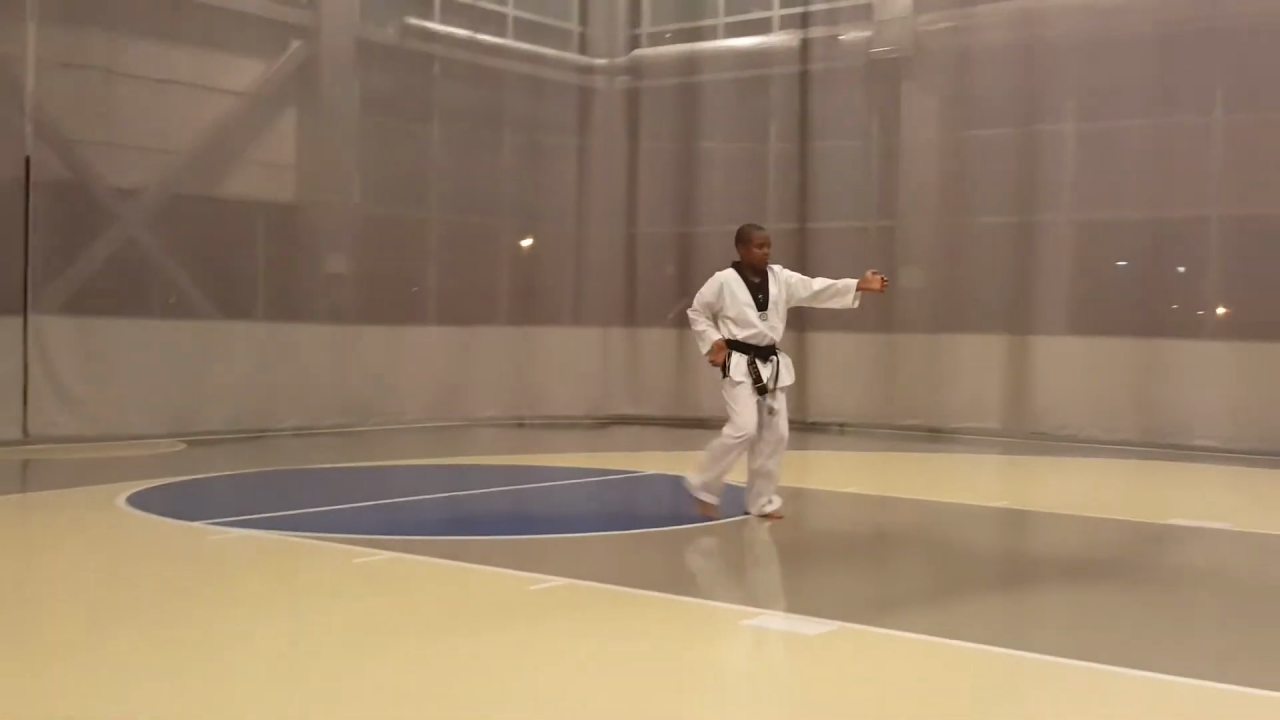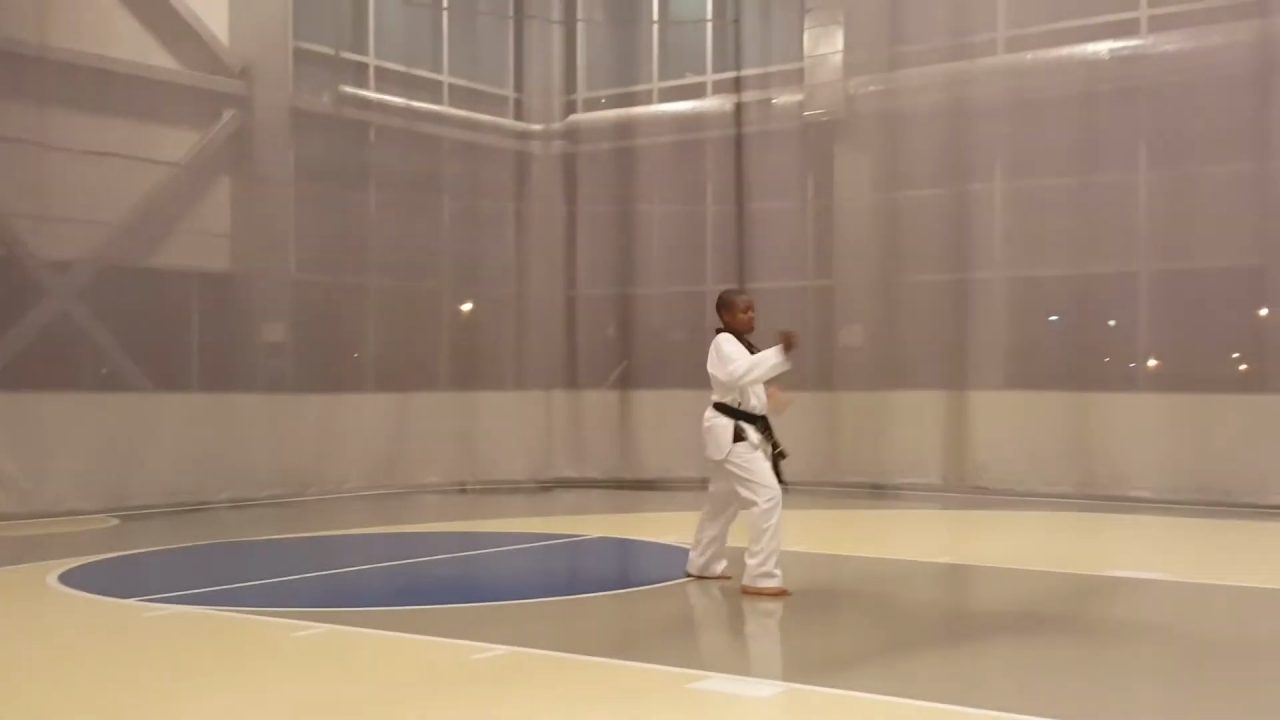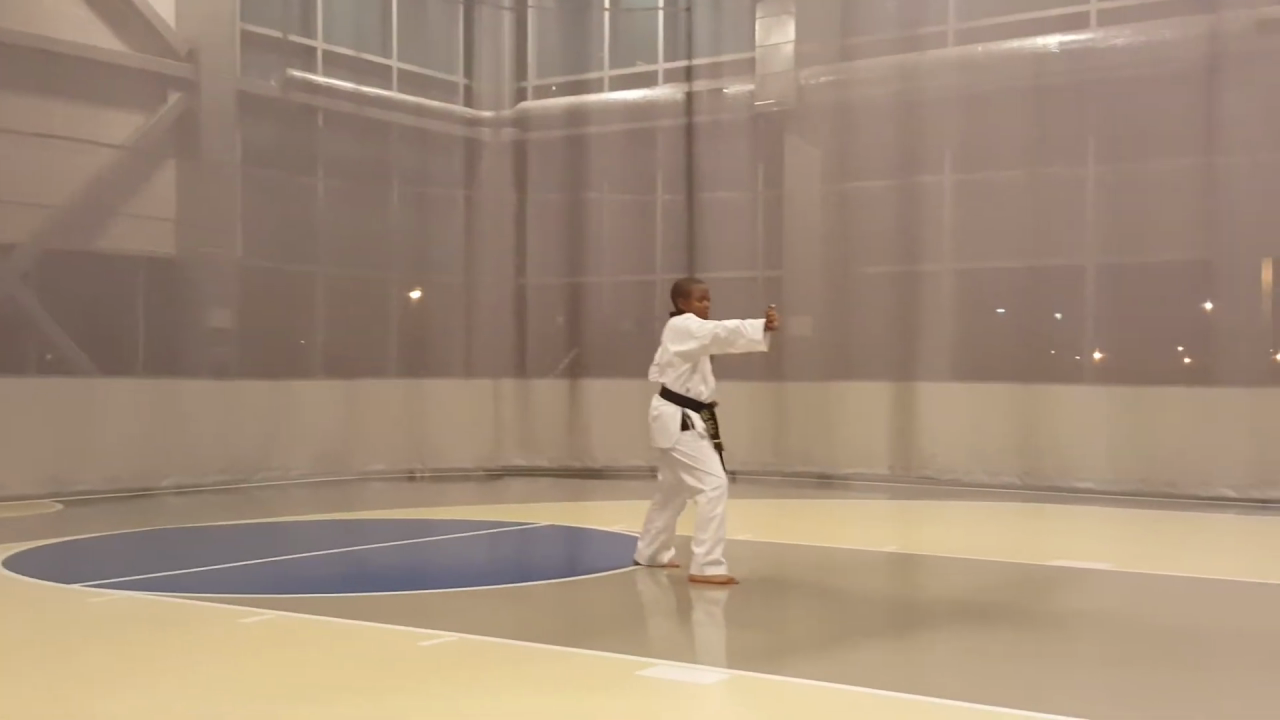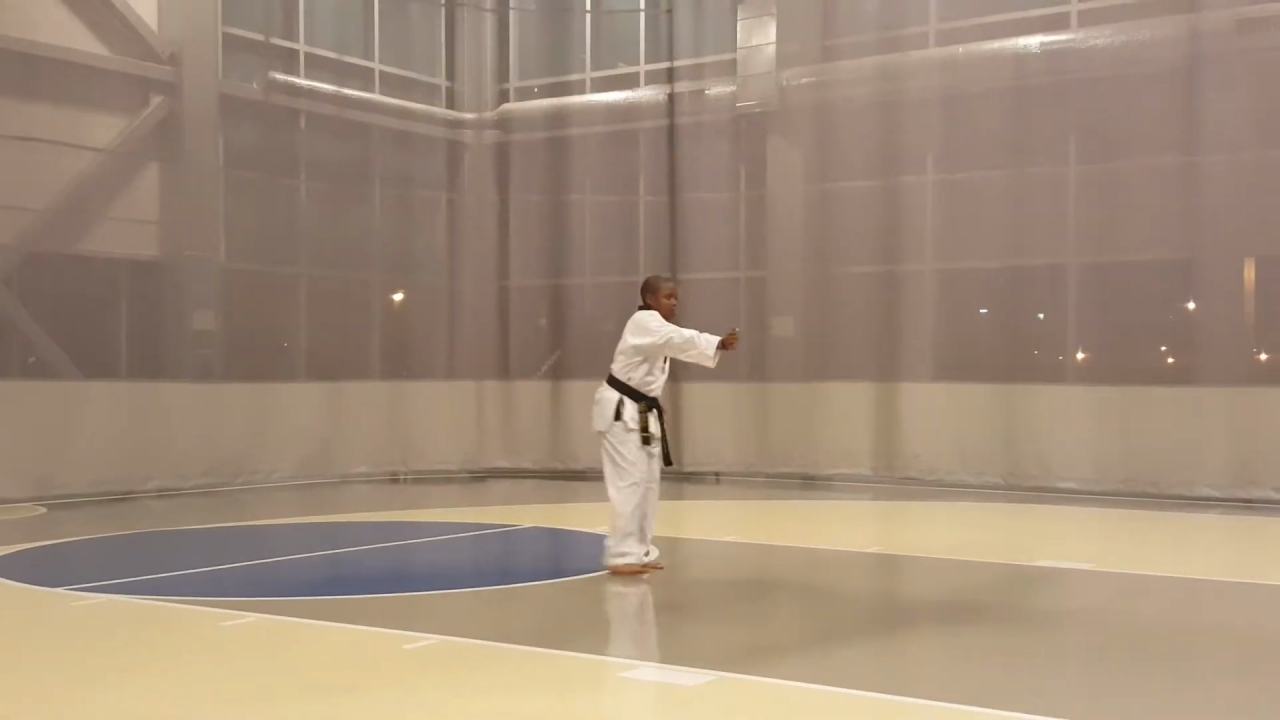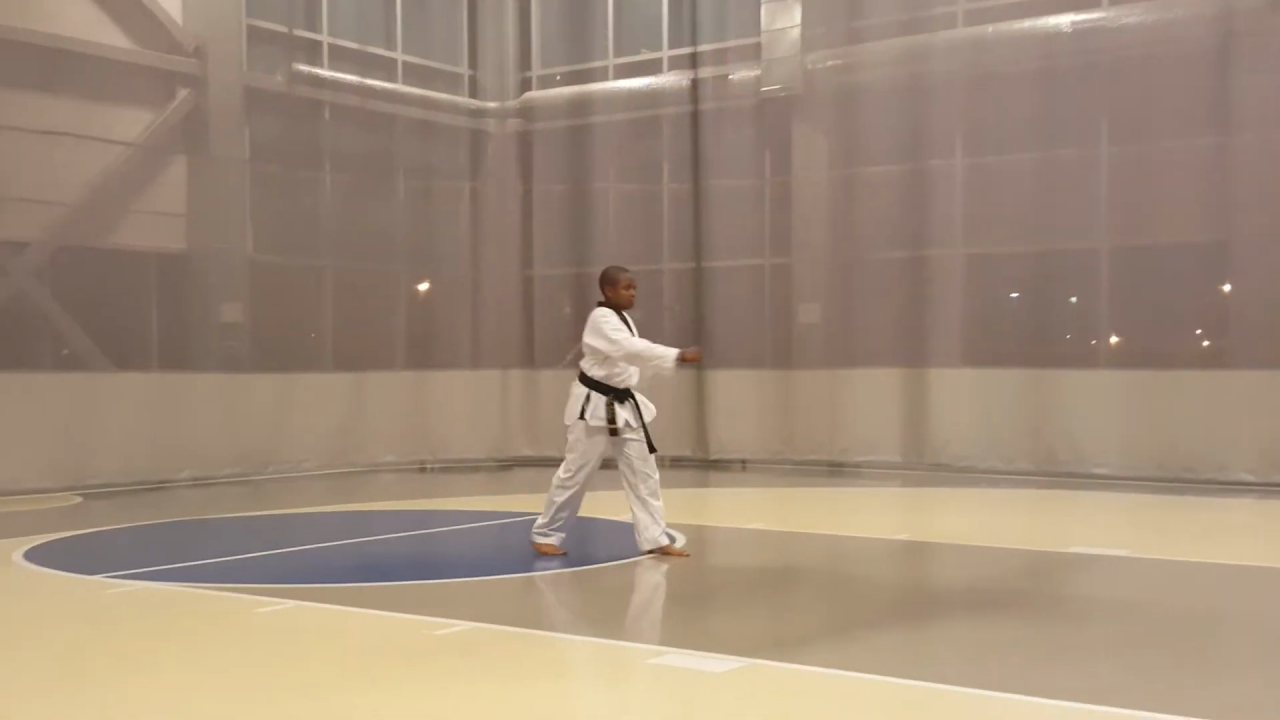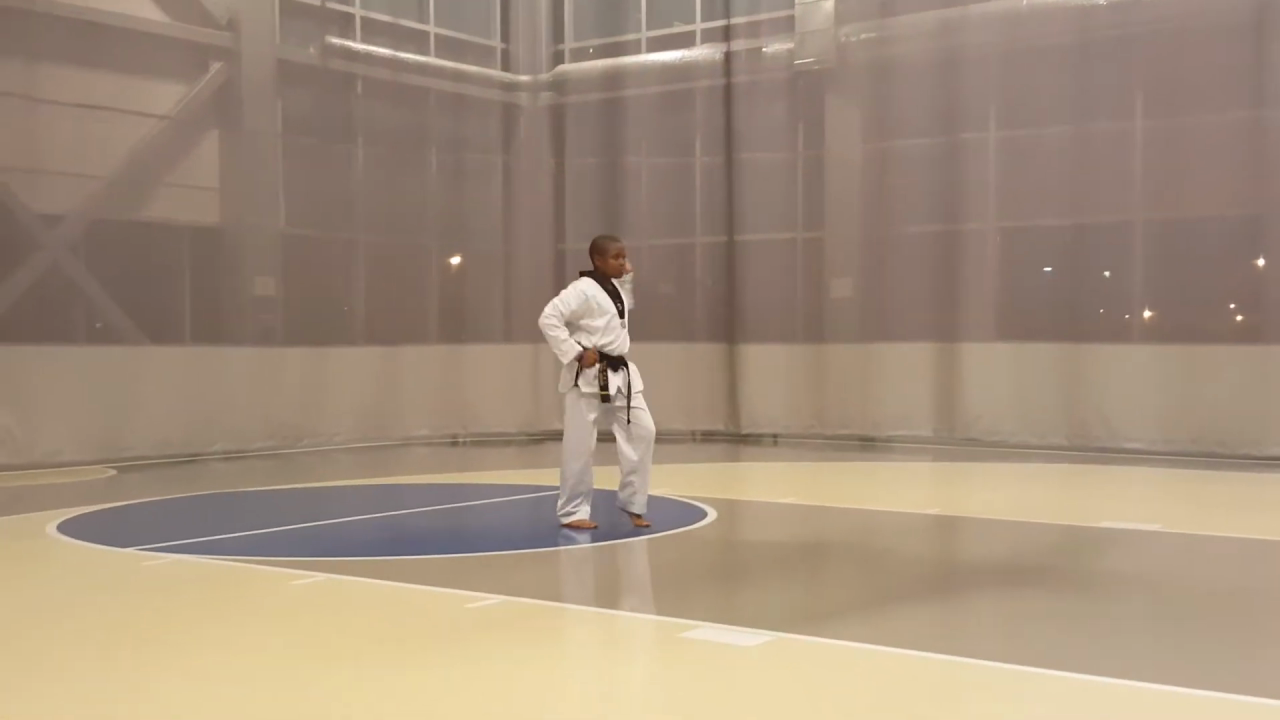
dt=0.5s
person 1, frame 1
left shoulder: (780, 278)
right shoulder: (723, 282)
left elbow: (817, 290)
right elbow: (697, 313)
left wrist: (860, 285)
right wrist: (712, 342)
left hip: (772, 364)
right hip: (740, 365)
left knee: (775, 433)
right knee: (743, 429)
left ankle: (762, 500)
right ankle: (703, 487)
person 1, frame 2
left shoulder: (741, 345)
right shoulder: (725, 344)
right elbow: (741, 374)
right wrist: (780, 353)
left hip: (745, 430)
right hip: (732, 433)
left knee: (723, 501)
right knee: (767, 496)
left ankle: (702, 564)
right ankle: (759, 578)
person 1, frame 3
left shoulder: (682, 332)
right shoulder: (682, 327)
left elbow: (657, 371)
right elbow: (722, 333)
left wrist: (695, 395)
right wrist: (762, 327)
left hip: (680, 417)
right hip: (679, 420)
left knee: (673, 491)
right knee: (712, 486)
left ankle: (651, 552)
right ankle: (707, 566)
person 1, frame 4
left shoulder: (652, 327)
right shoulder: (644, 322)
right elbow: (678, 339)
left wrist: (651, 402)
right wrist: (718, 344)
left hip: (641, 412)
right hip: (621, 411)
left knee: (648, 483)
right knee: (629, 481)
left ankle: (637, 552)
right ankle: (622, 555)
person 1, frame 5
left shoulder: (621, 319)
right shoulder: (603, 319)
right elbow: (633, 349)
right wrist: (676, 356)
left hip: (624, 405)
right hip: (593, 406)
left knee: (643, 470)
right knee: (576, 473)
left ankle: (656, 539)
right ankle: (546, 534)
person 1, frame 6
left shoulder: (615, 288)
right shoulder: (582, 289)
right elbow: (548, 319)
left wrist: (626, 278)
right wrist: (576, 354)
left hip: (619, 373)
right hip: (588, 375)
left knee: (642, 431)
right knee: (579, 444)
left ankle: (631, 504)
right ankle: (573, 511)
